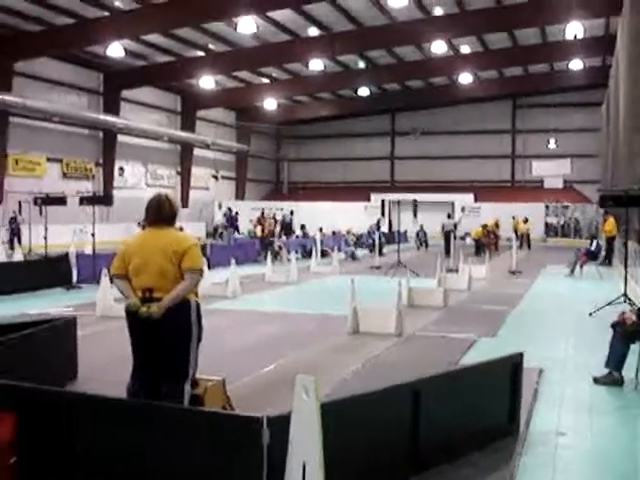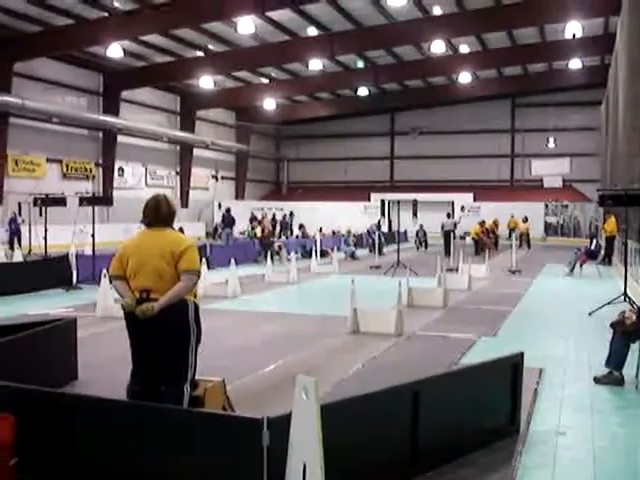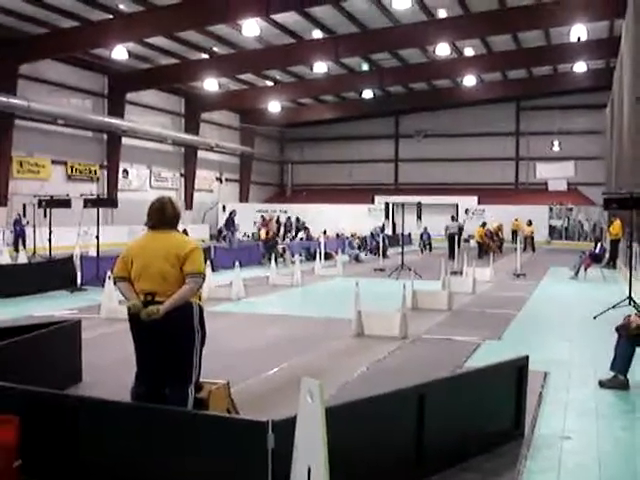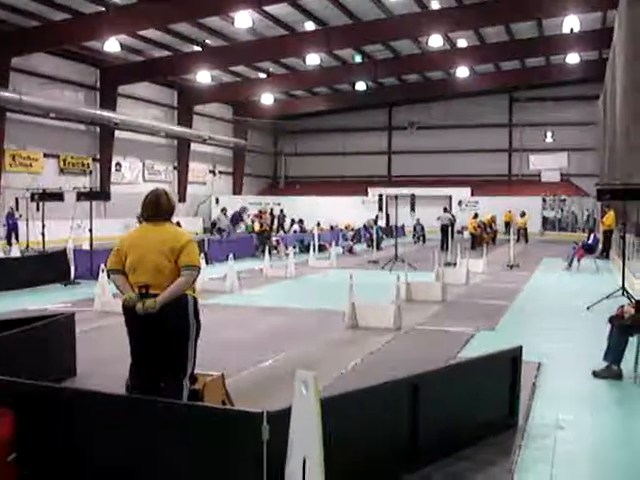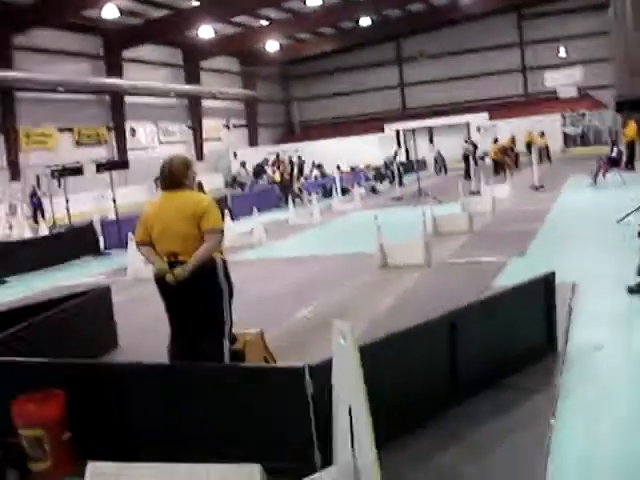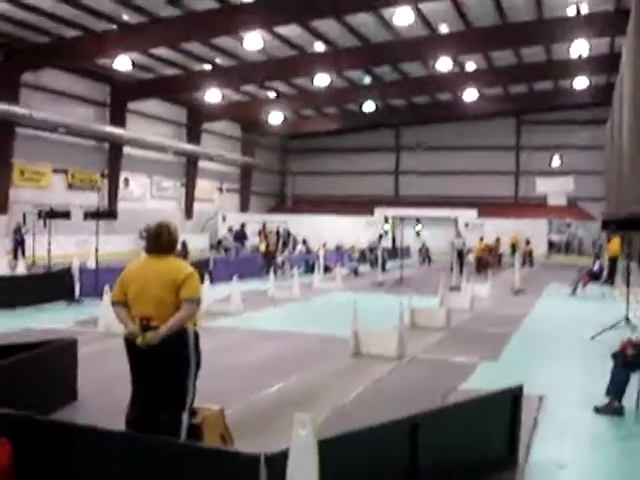
dt=0.7s
person 1, frame 1
left shoulder: (132, 243)
right shoulder: (185, 242)
left elbow: (117, 275)
right elbow: (192, 279)
left wrist: (132, 298)
right wrist: (164, 304)
left hip: (139, 313)
right hip: (177, 312)
left knee: (143, 371)
right knee: (178, 374)
person 1, frame 2
left shoulder: (130, 244)
right shoulder: (182, 243)
left elbow: (116, 276)
right elbow: (188, 280)
left wrist: (129, 299)
right wrist: (159, 304)
left hip: (138, 314)
right hip: (175, 313)
left knee: (142, 372)
right knee: (177, 376)
person 1, frame 3
left shoulder: (134, 246)
right shoulder: (187, 245)
left elbow: (120, 278)
right elbow: (194, 283)
left wrist: (134, 301)
right wrist: (165, 307)
left hip: (142, 317)
right hip: (179, 315)
left knee: (146, 375)
right knee: (181, 378)
person 1, frame 4
left shoulder: (128, 238)
right shoulder: (181, 238)
left elbow: (114, 270)
right elbow: (189, 275)
left wrist: (130, 294)
right wrist: (160, 300)
left hip: (137, 308)
right hip: (174, 308)
left knee: (140, 367)
right knee: (177, 370)
person 1, frame 5
left shoulder: (150, 209)
right shoulder: (201, 202)
left elbow: (142, 243)
right elbow: (213, 239)
left wrist: (159, 265)
right wrist: (189, 267)
left hip: (169, 277)
right hip: (203, 272)
left knee: (181, 330)
right knee: (215, 330)
person 1, frame 6
left shoulder: (131, 269)
right shoulder: (183, 270)
left elbow: (117, 303)
right elbow: (189, 308)
left wrist: (131, 326)
right wrist: (161, 332)
left hip: (138, 340)
right hip: (175, 340)
left knee: (141, 396)
right knee: (176, 400)
